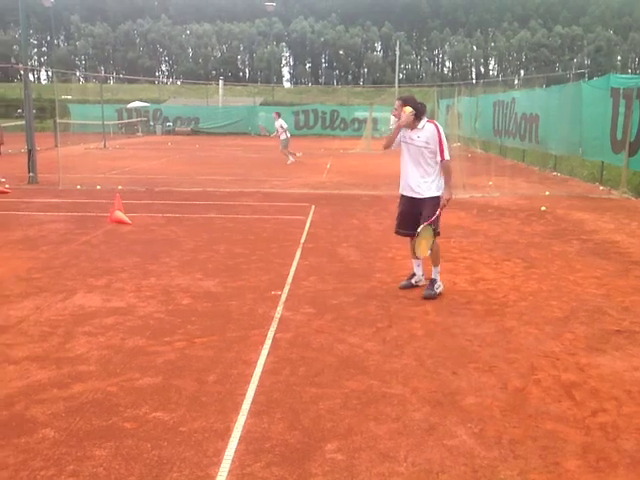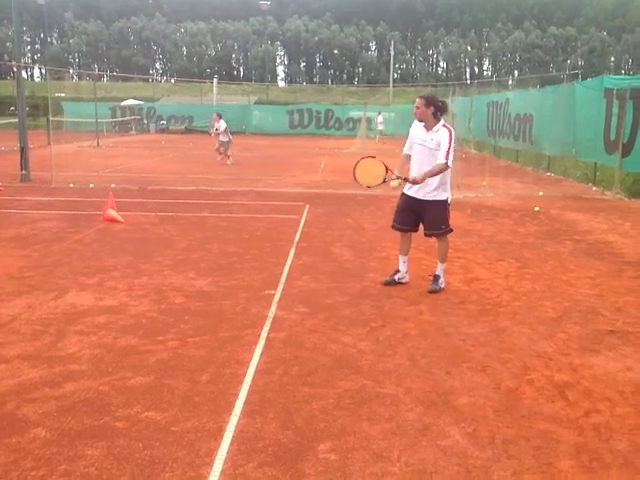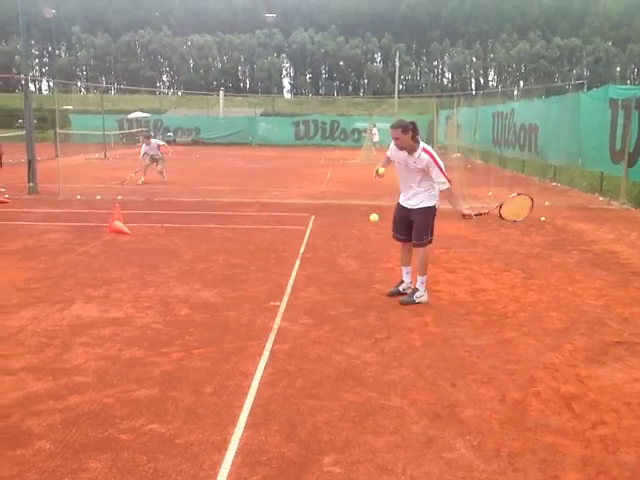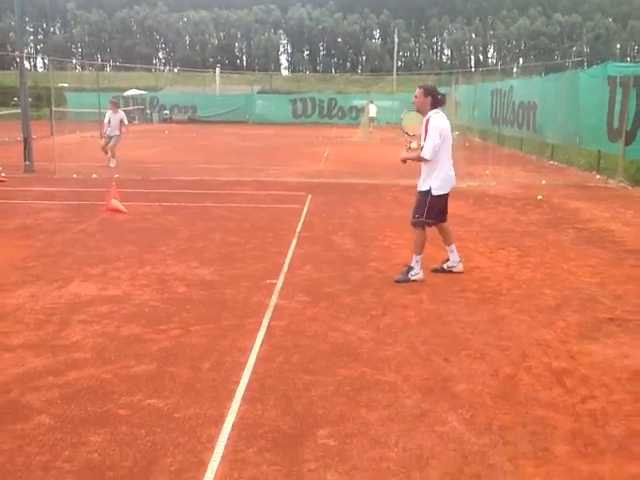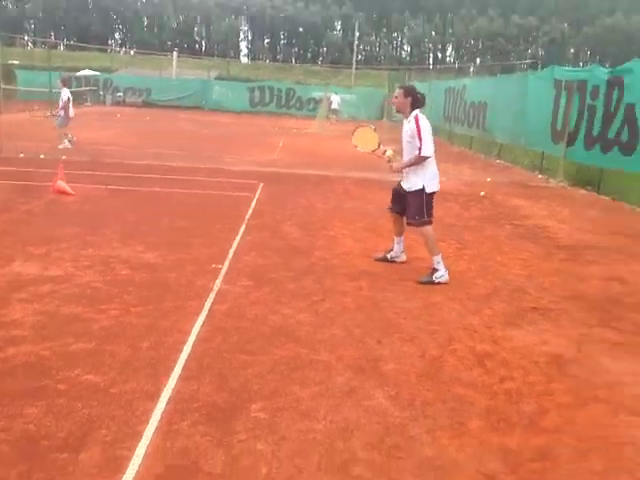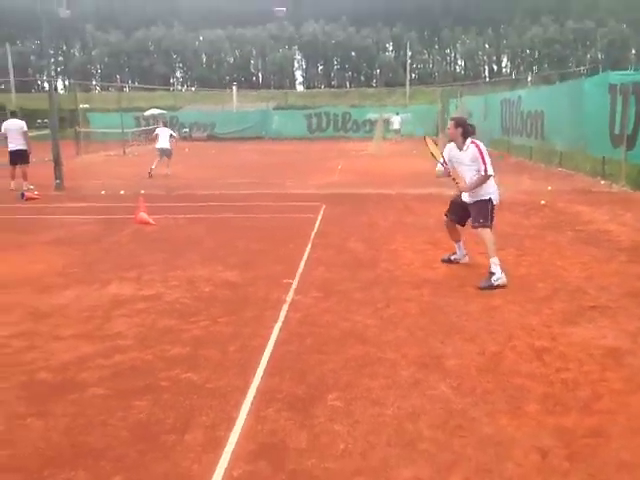
dt=0.7s
person 1, frame 1
left shoulder: (432, 128)
right shoulder: (401, 127)
left elbow: (445, 160)
right elbow: (386, 146)
left wrist: (448, 189)
right wrist: (399, 125)
left hip: (430, 193)
right hip: (408, 191)
right knee: (411, 235)
left ankle: (435, 279)
right ankle: (418, 275)
person 1, frame 2
left shoulder: (446, 132)
right shoulder: (415, 127)
left elbow: (445, 164)
left wrist: (424, 176)
right wrist: (399, 174)
left hip: (436, 194)
right hip: (412, 191)
left knee: (441, 234)
right knee: (404, 230)
left ankle: (439, 276)
right ankle: (402, 272)
person 1, frame 3
left shoulder: (427, 156)
right shoulder: (396, 145)
left elbow: (444, 183)
left wrist: (458, 207)
right wrist: (381, 168)
left hip: (424, 204)
right hip: (404, 201)
left knee: (419, 244)
right knee: (405, 242)
left ankle: (420, 290)
right ankle: (406, 283)
person 1, frame 4
left shoulder: (432, 121)
right shoulder: (438, 117)
left elbow: (427, 155)
left wrist: (407, 155)
right wrist: (415, 148)
left hip: (434, 182)
right hip: (441, 179)
left knee: (419, 223)
right knee: (439, 221)
left ankle: (415, 269)
right ankle: (454, 261)
person 1, frame 5
left shoulder: (419, 121)
right shoulder: (408, 121)
left elbow: (425, 154)
left wrist: (401, 165)
left hip: (422, 182)
right hip: (409, 180)
left knee: (422, 223)
right knee: (396, 211)
left ankle: (440, 271)
right ankle: (397, 251)
person 1, frame 6
left shoulder: (476, 147)
right shoulder: (450, 148)
left elbow: (487, 174)
right elbow: (440, 171)
left wrist: (469, 187)
right wrist: (445, 172)
left hip: (484, 195)
right hip: (466, 195)
left knee: (482, 229)
right knee: (449, 221)
left ankle: (497, 274)
right ankle: (460, 254)
